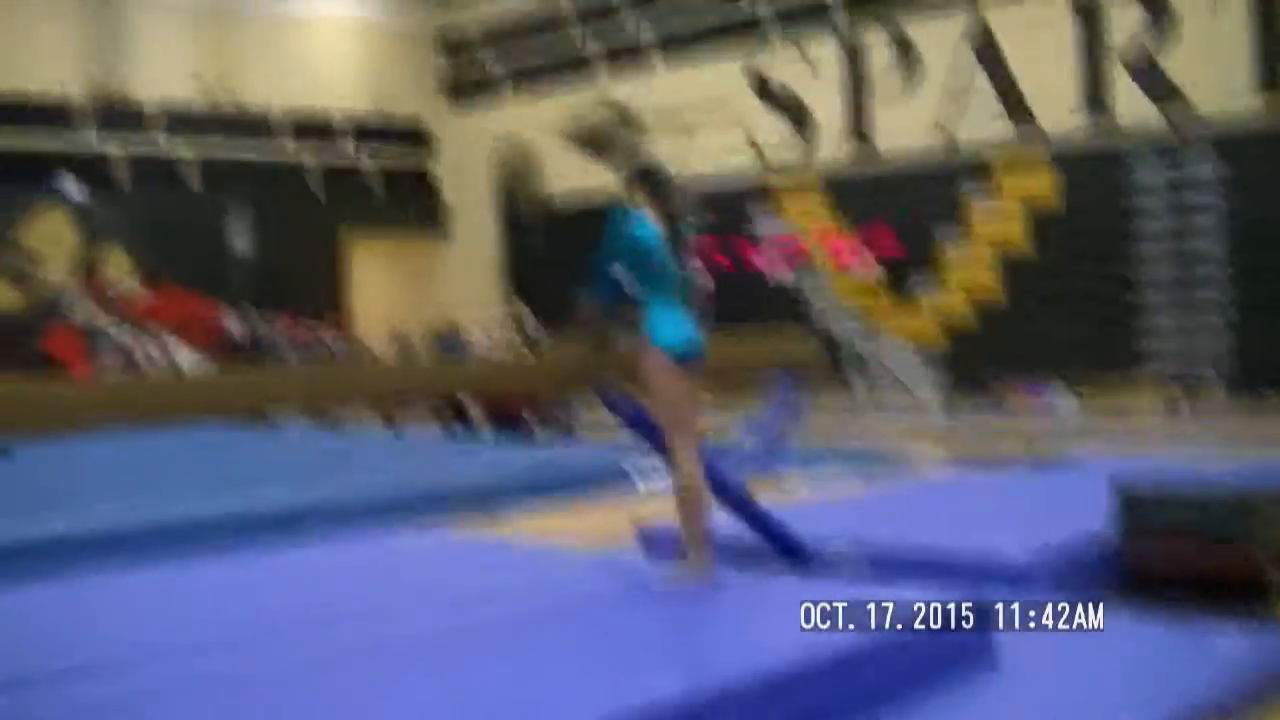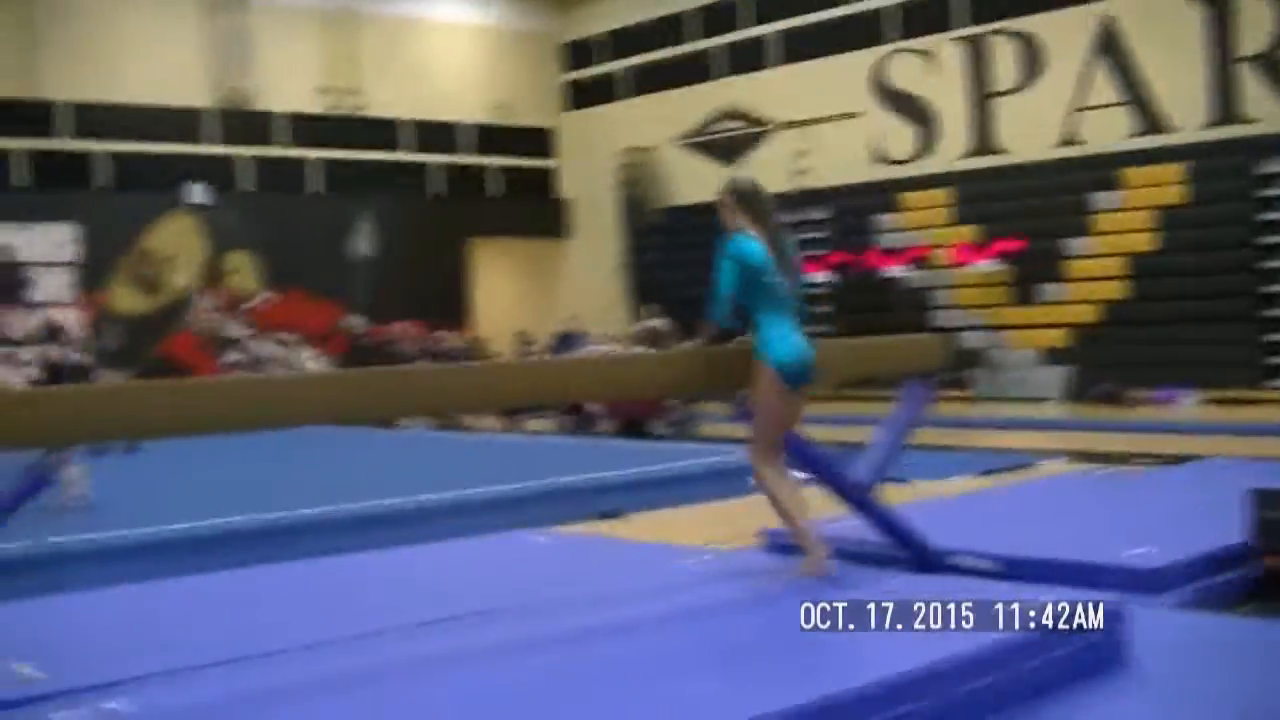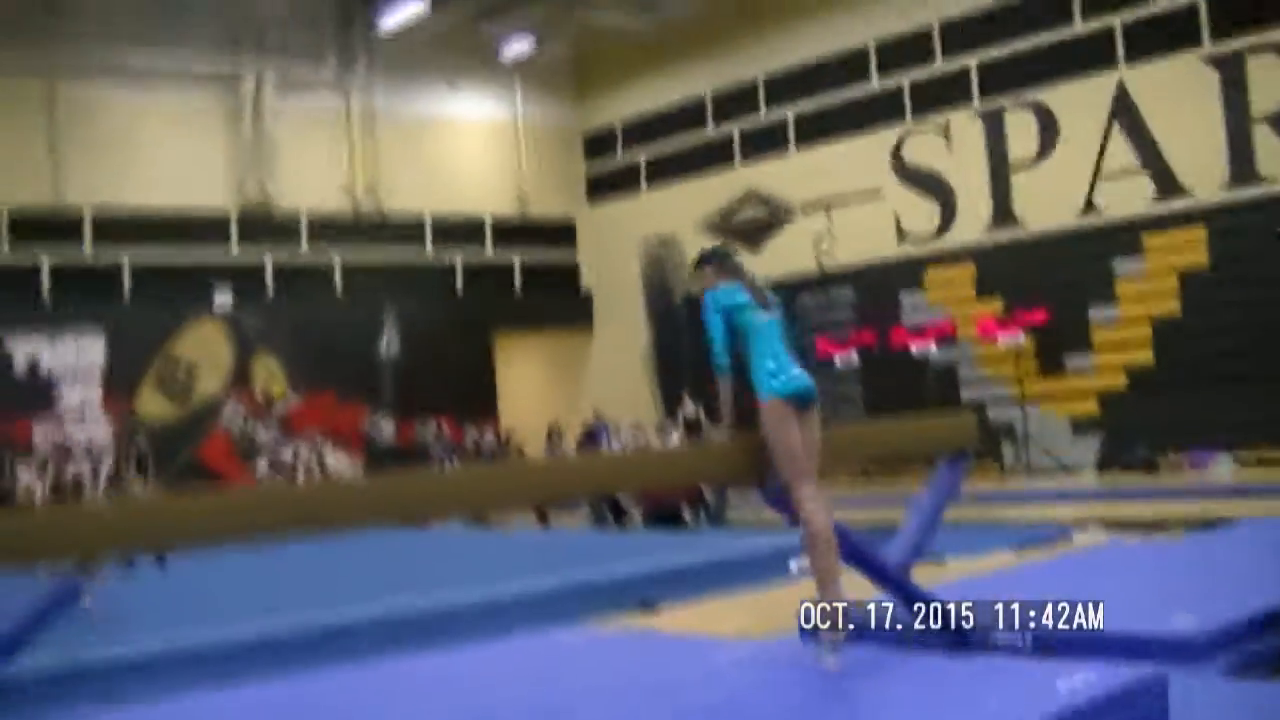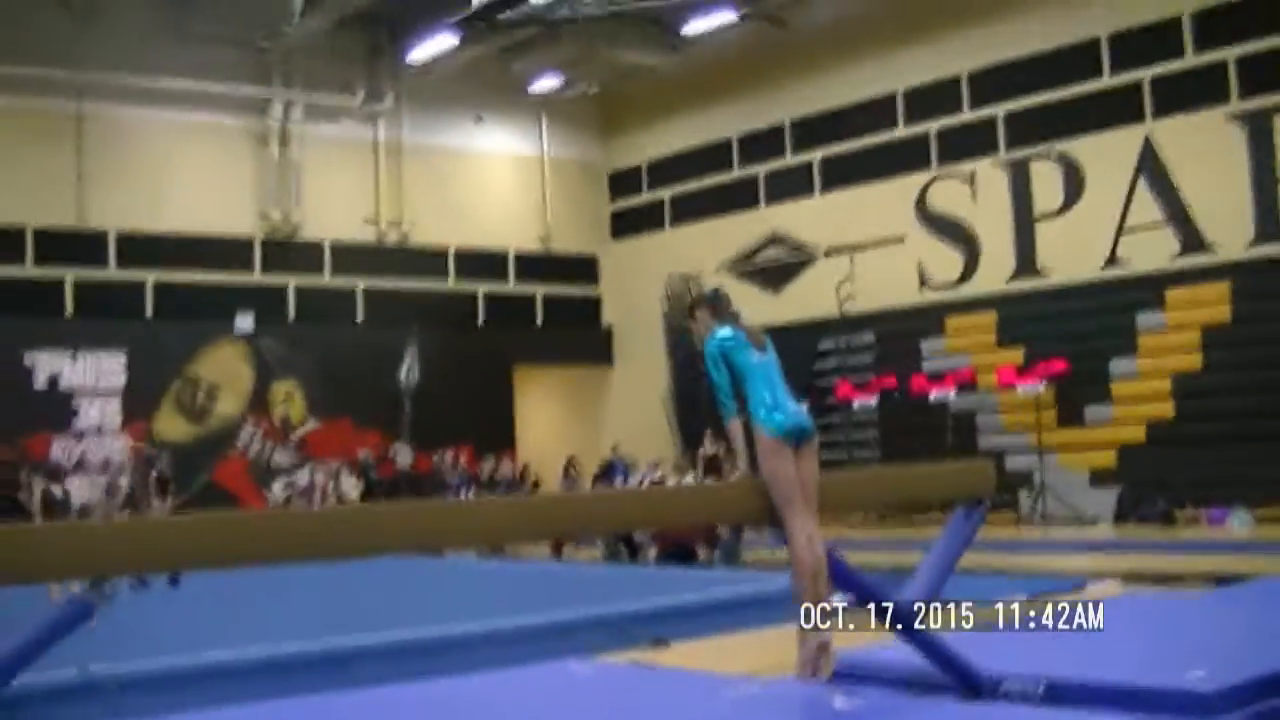
dt=0.3s
person 1, frame 1
left shoulder: (626, 228)
right shoulder: (672, 229)
left elbow: (601, 285)
right wrist: (627, 304)
left hip: (661, 341)
right hip: (687, 336)
left knee: (680, 448)
right knee: (687, 446)
left ankle: (697, 551)
right ankle: (699, 548)
person 1, frame 2
left shoulder: (735, 248)
right shoulder: (782, 246)
left elbow: (722, 310)
left wrist: (702, 342)
right wrist: (750, 328)
left hip: (777, 358)
right hip: (801, 354)
left knee: (762, 461)
right knee: (773, 457)
left ankle: (812, 546)
right ankle: (810, 544)
person 1, frame 3
left shoulder: (716, 299)
right shoulder: (765, 294)
left elbow: (722, 360)
left wrist: (724, 419)
left hip: (775, 390)
right hip: (804, 384)
left knee: (803, 492)
right knee: (811, 487)
left ankle: (831, 596)
right ankle: (833, 590)
person 1, frame 4
left shoulder: (716, 342)
right shoulder: (756, 338)
left elbow: (728, 402)
left wrist: (741, 461)
left hip: (773, 427)
right hip: (802, 421)
left knee: (797, 525)
right knee: (809, 525)
left ankle: (808, 631)
right ankle: (822, 626)
